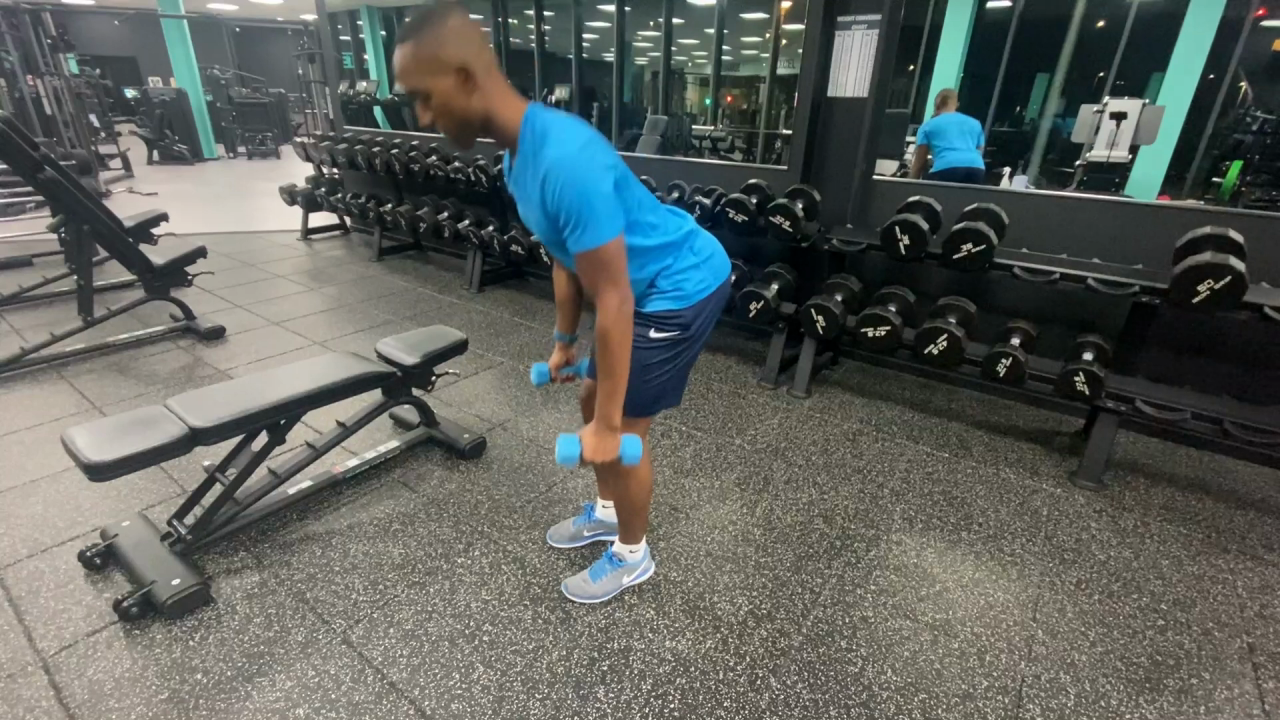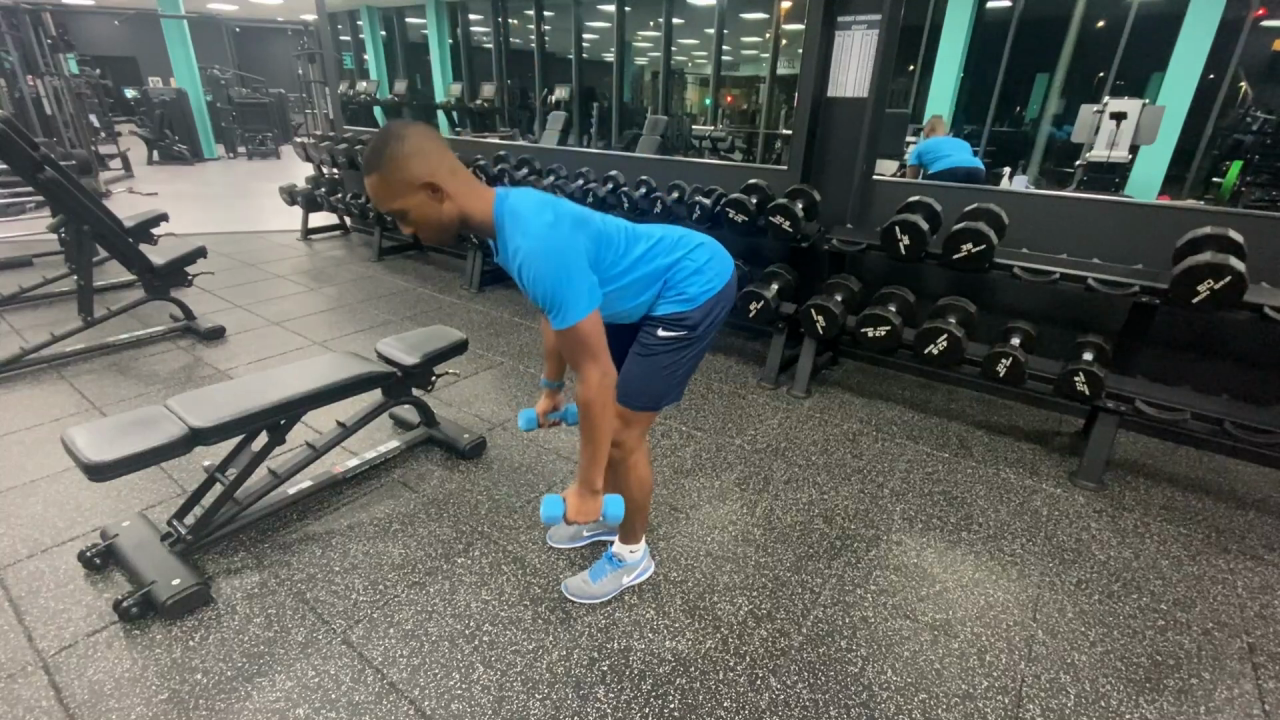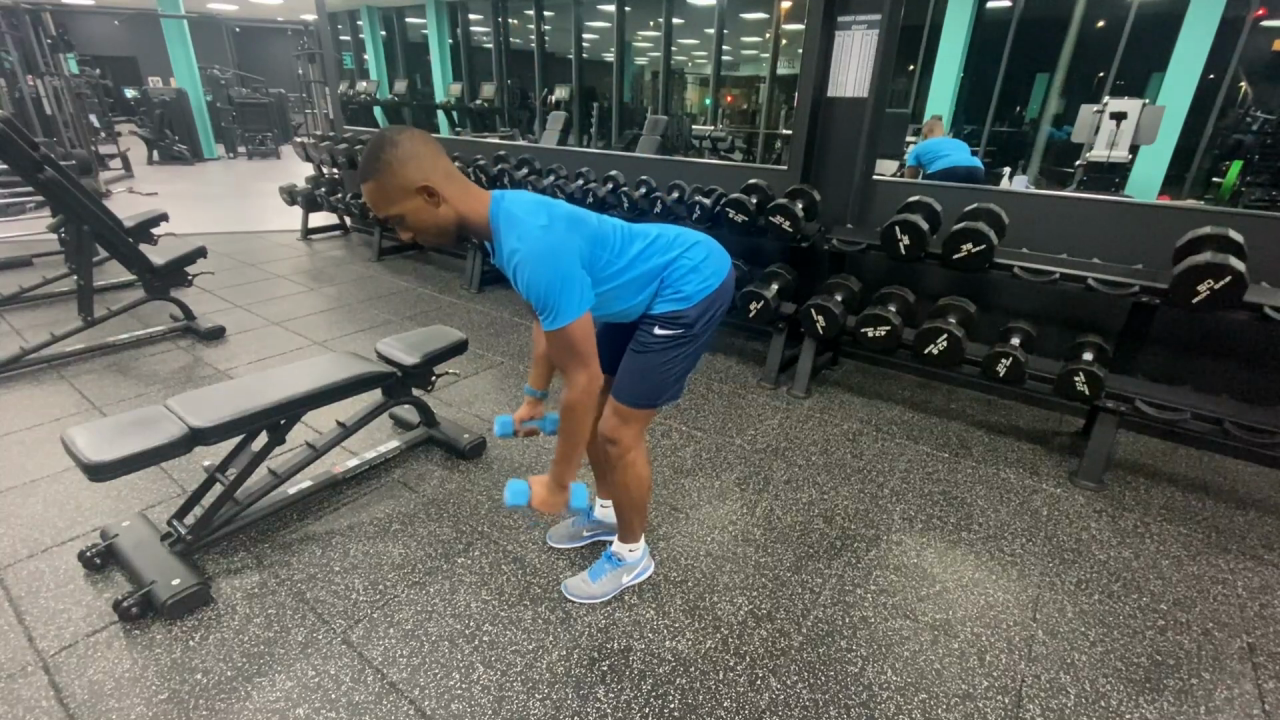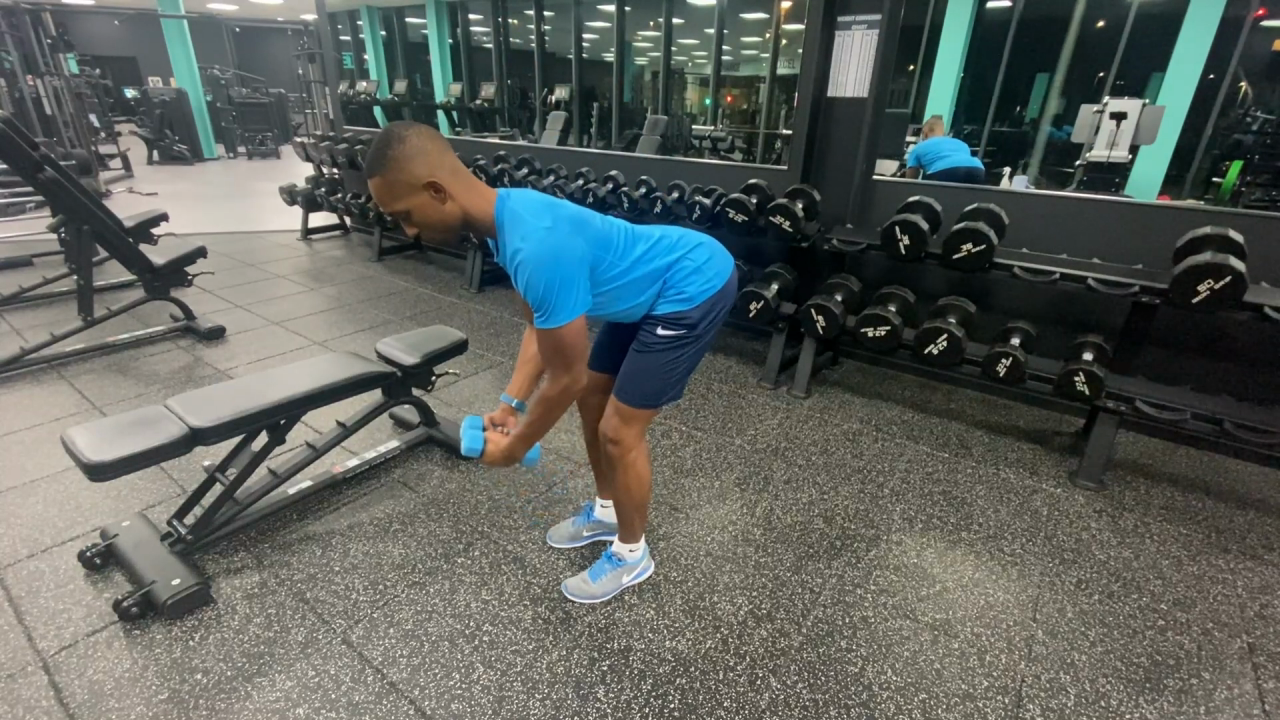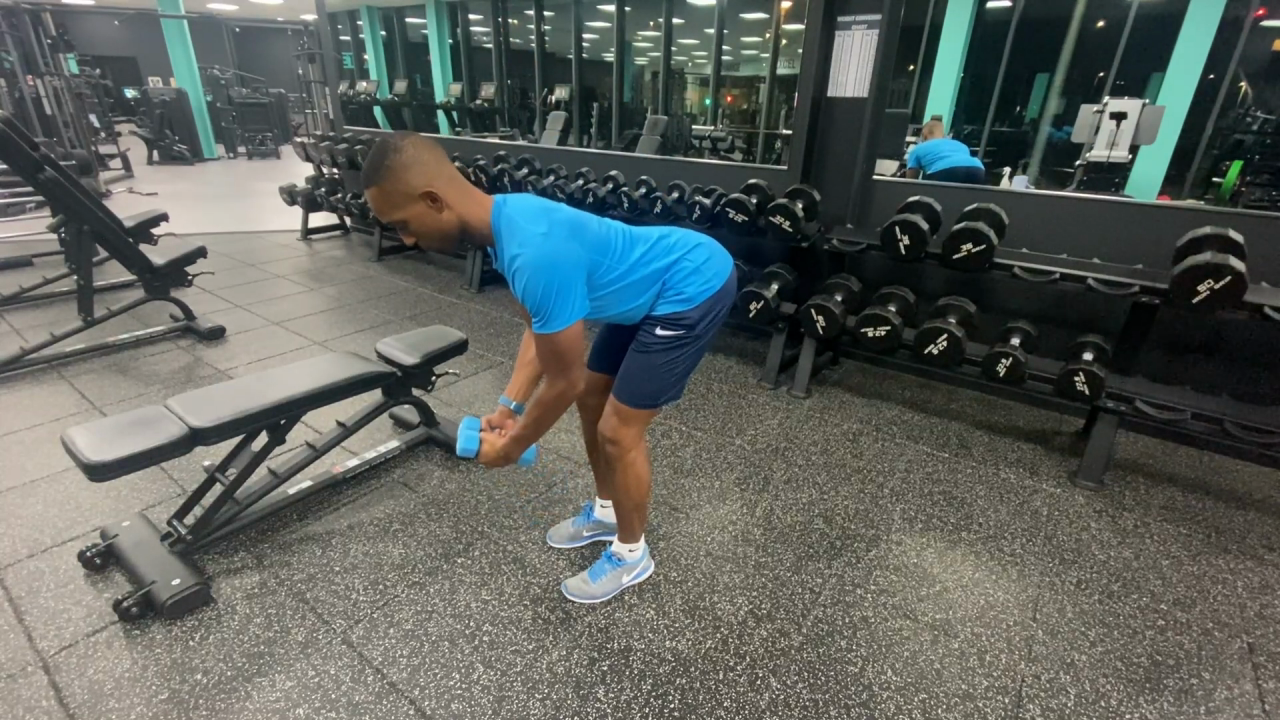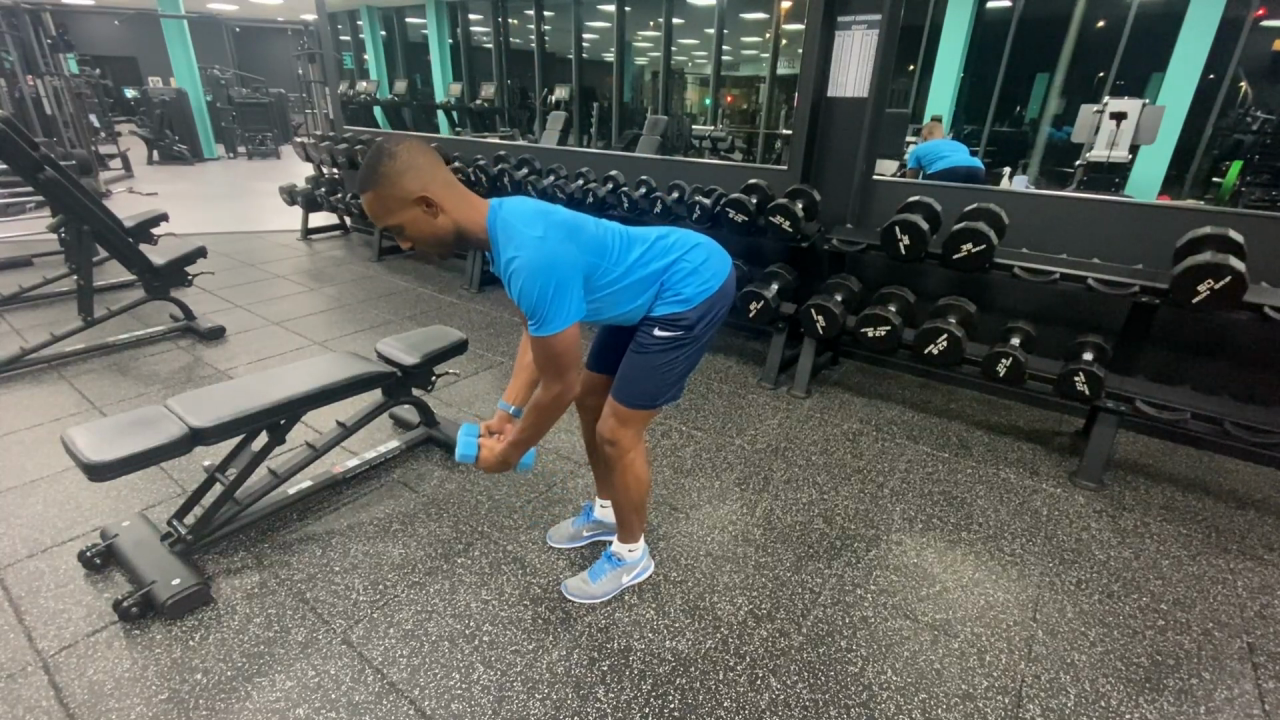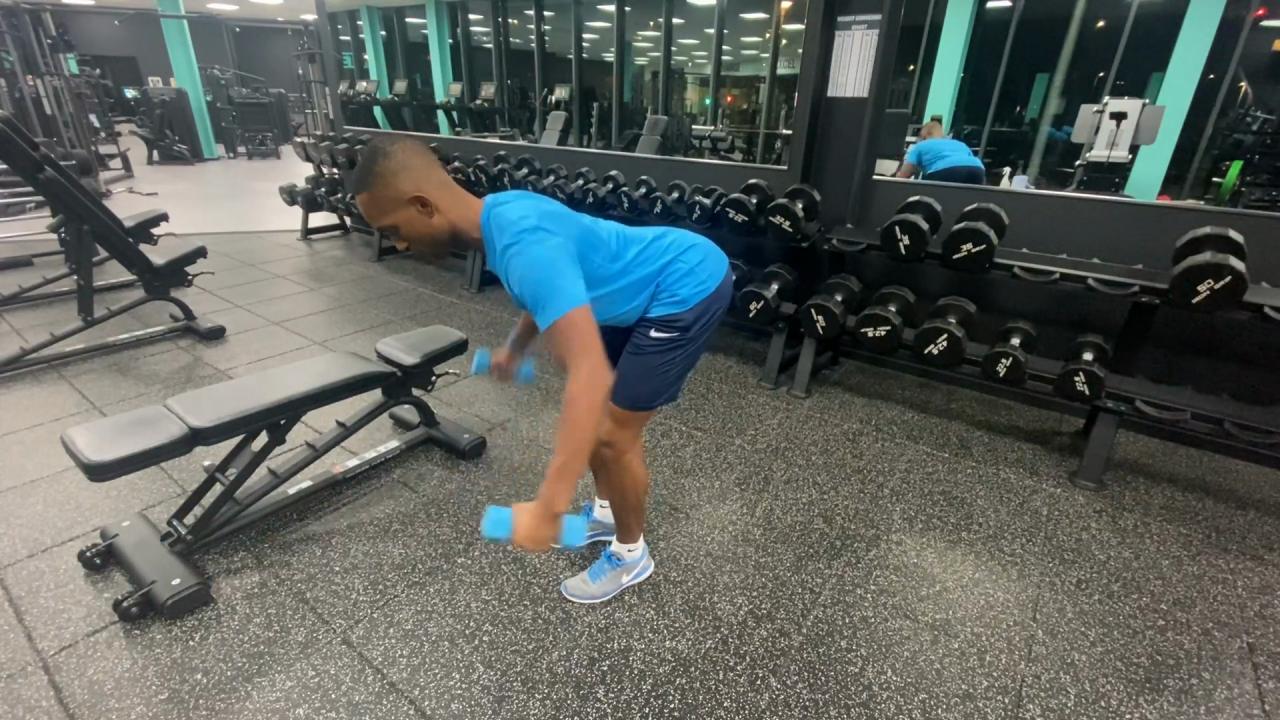
dt=0.4s
person 1, frame 1
left shoulder: (564, 162)
right shoulder: (523, 150)
left elbow: (613, 302)
right elbow: (568, 258)
left wrist: (607, 426)
right wrist: (563, 341)
left hip: (683, 288)
right hip: (650, 285)
left knee: (623, 432)
right knee: (592, 399)
left ankle: (632, 555)
right ankle: (607, 512)
person 1, frame 2
left shoulder: (538, 246)
right shoulder: (509, 213)
left elbow: (598, 375)
right elbow: (558, 314)
left wrist: (588, 487)
right wrist: (550, 389)
left hip: (693, 289)
right hip: (659, 285)
left knee: (620, 431)
right knee: (595, 411)
left ankle: (632, 555)
right ankle: (609, 514)
person 1, frame 3
left shoulder: (533, 246)
right shoulder: (506, 215)
left elbow: (583, 380)
right elbow: (549, 320)
left wrist: (557, 481)
right wrist: (533, 398)
left hip: (690, 287)
right hip: (651, 283)
left knee: (617, 429)
right knee: (597, 406)
left ankle: (631, 554)
right ankle: (606, 512)
person 1, frame 4
left shoulder: (538, 247)
right shoulder: (508, 215)
left elbow: (567, 378)
right elbow: (541, 327)
left wrist: (514, 447)
right wrist: (511, 405)
left hip: (693, 288)
right hip: (652, 286)
left knee: (619, 430)
right knee: (593, 400)
left ankle: (631, 554)
right ankle: (605, 512)
person 1, frame 5
left shoulder: (536, 252)
right shoulder: (506, 219)
left elbow: (563, 381)
right elbow: (541, 328)
left wrist: (510, 448)
right wrist: (509, 407)
left hip: (692, 289)
right hip: (653, 286)
left knee: (618, 430)
right knee: (592, 399)
left ankle: (631, 554)
right ankle: (606, 512)
person 1, frame 6
left shoulder: (532, 254)
right shoulder: (504, 220)
left elbow: (559, 385)
right elbow: (539, 328)
left wrist: (508, 454)
right wrist: (508, 411)
left hip: (692, 288)
right hip: (652, 285)
left knee: (617, 430)
right knee: (591, 399)
left ankle: (631, 554)
right ankle: (605, 512)
person 1, frame 7
left shoulder: (521, 243)
right shoulder: (499, 214)
left elbow: (590, 374)
left wrist: (550, 504)
right wrist: (514, 349)
left hip: (687, 290)
right hip: (651, 285)
left knee: (612, 431)
right knee: (588, 408)
left ankle: (630, 554)
right ankle: (608, 513)
